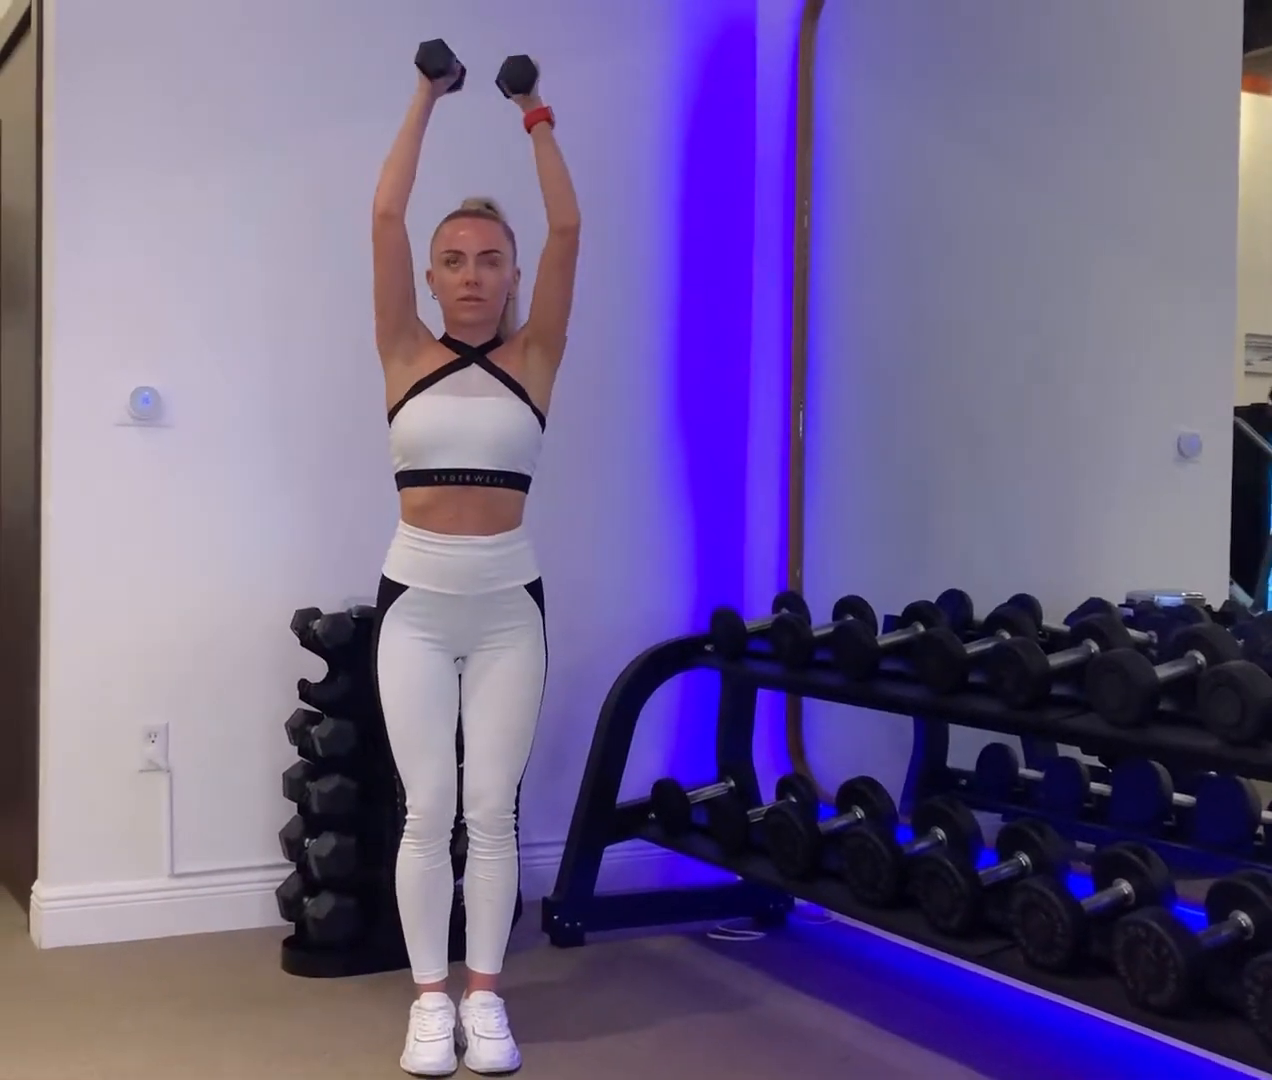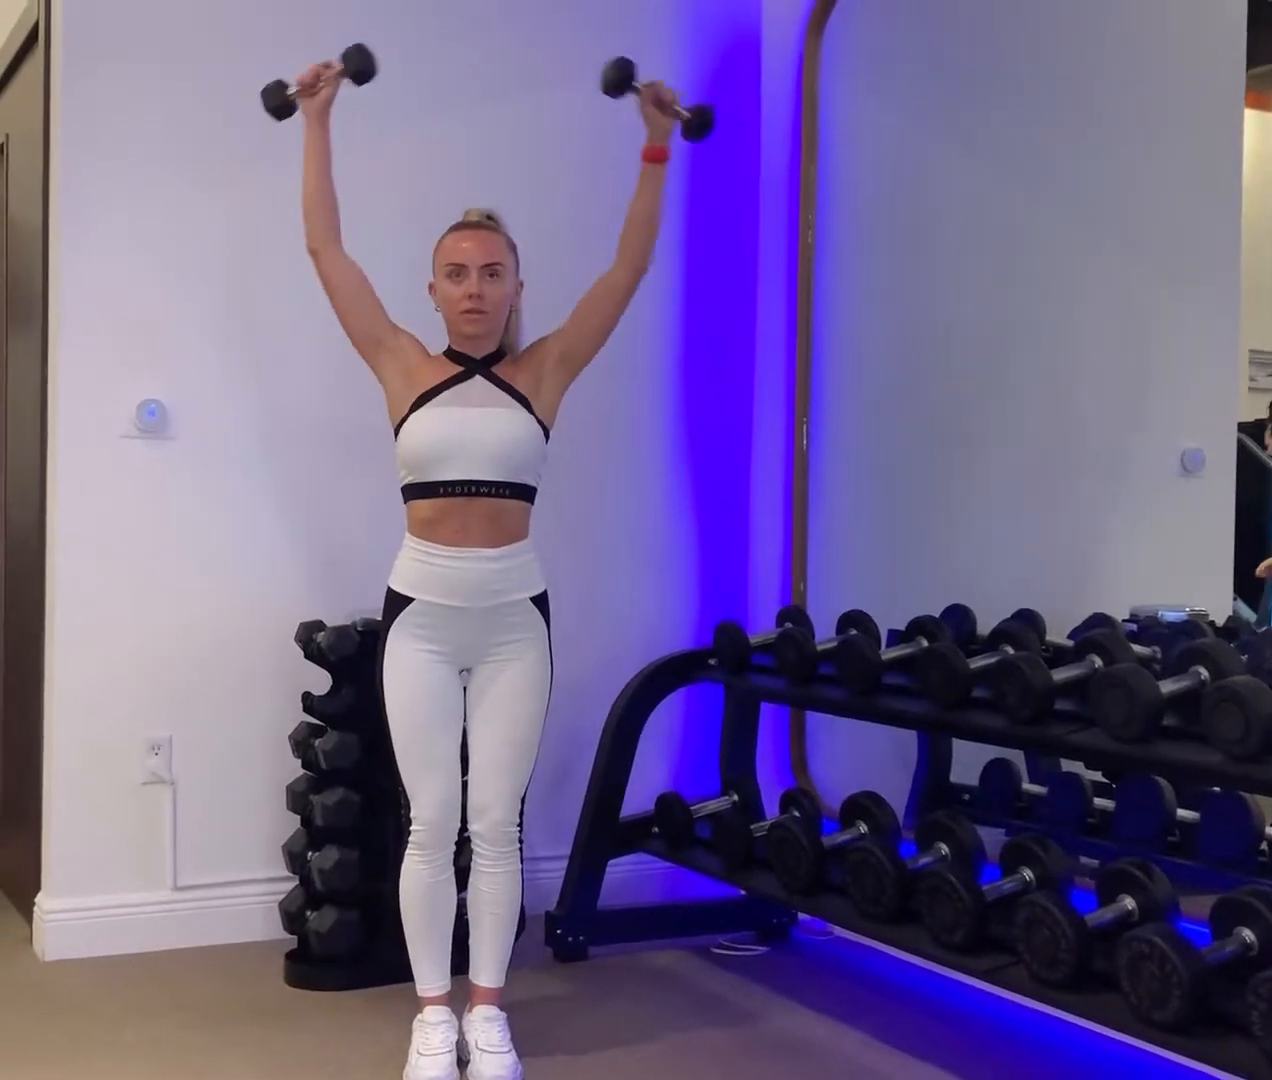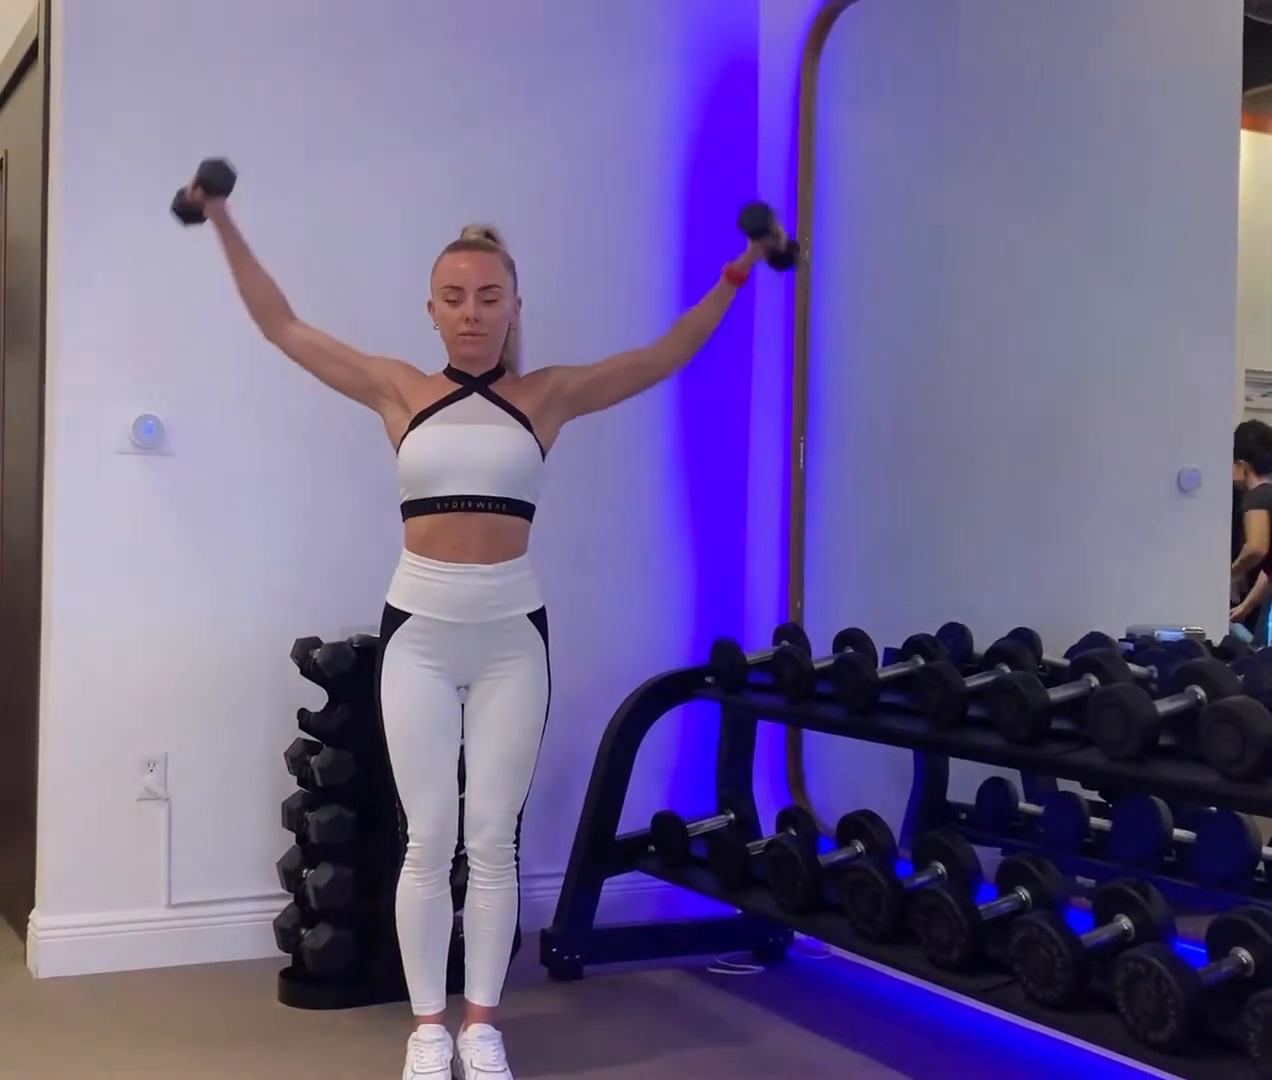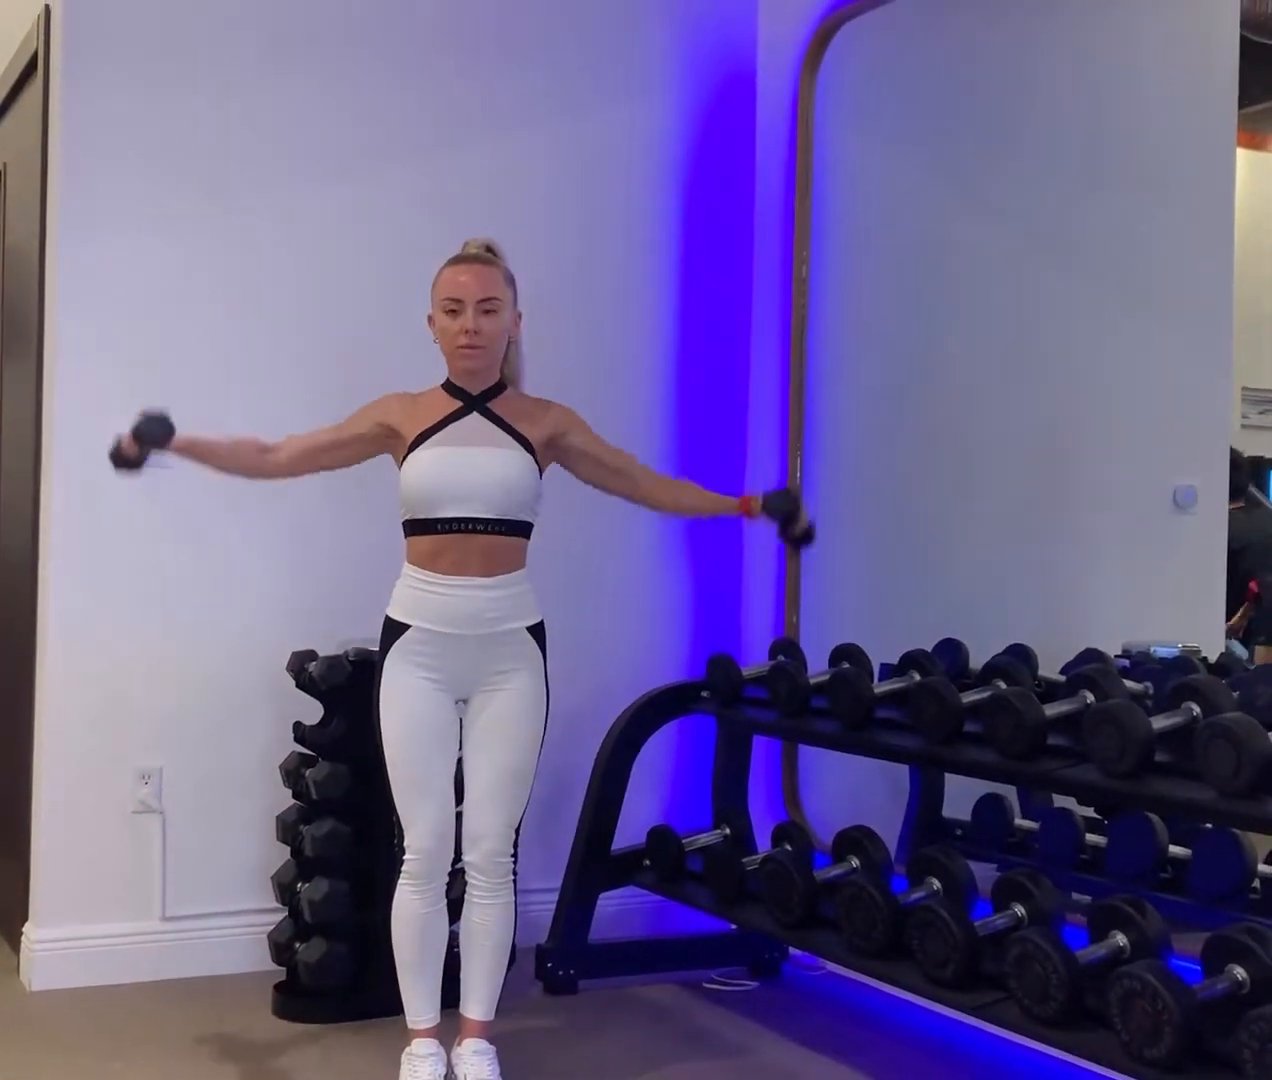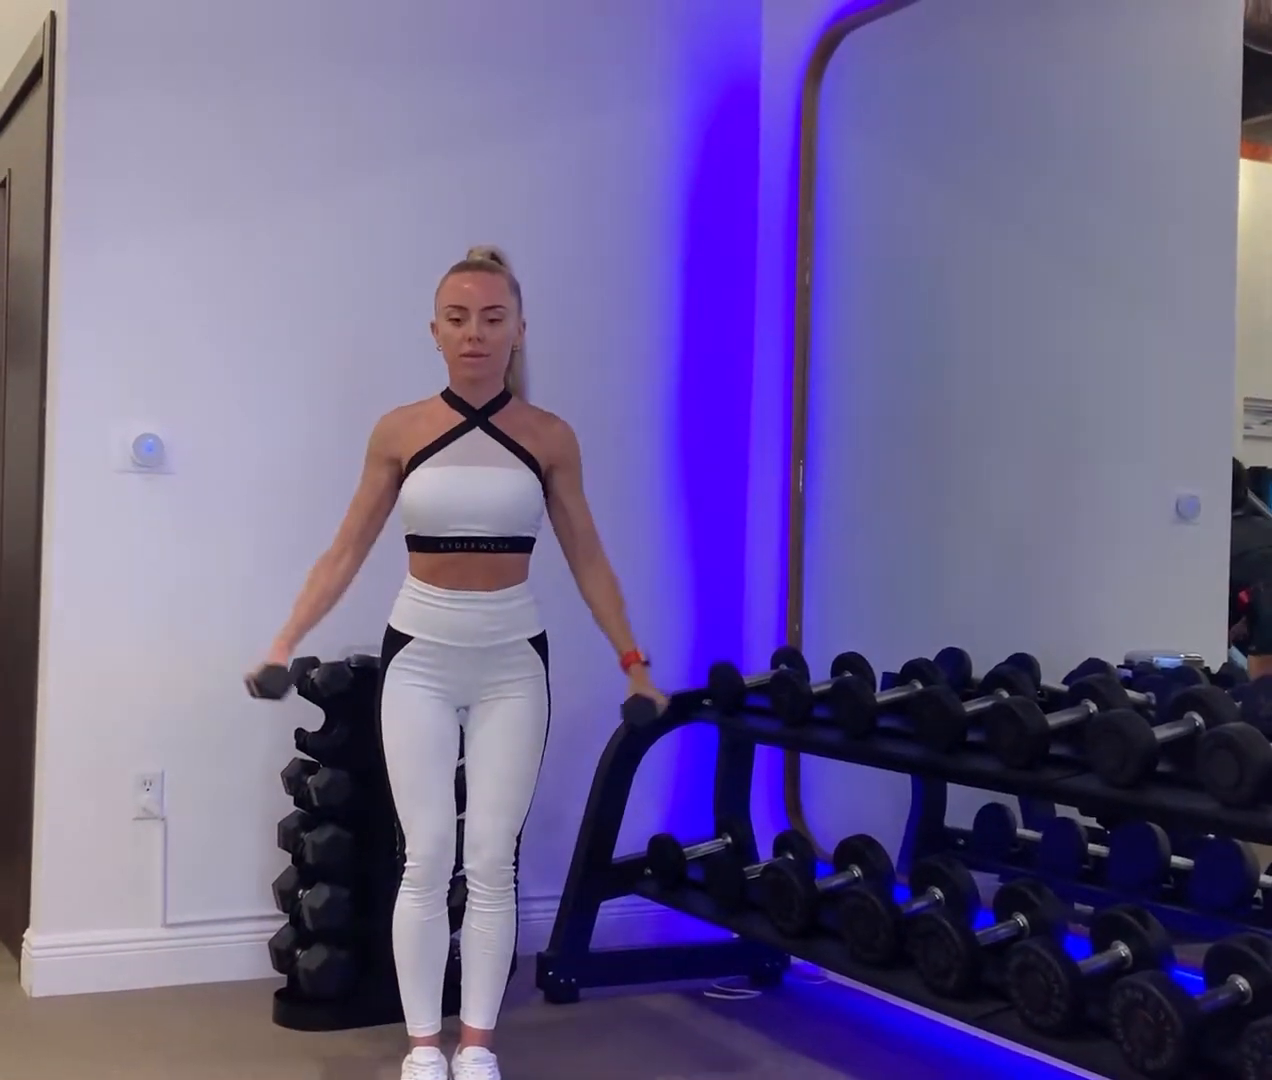
dt=0.4s
person 1, frame 1
left shoulder: (534, 361)
right shoulder: (405, 356)
left elbow: (566, 229)
right elbow: (386, 218)
left wrist: (534, 114)
right wrist: (426, 100)
left hip: (507, 604)
right hip: (415, 600)
left knee: (492, 810)
right knee: (428, 810)
left ankle: (484, 996)
right ankle: (430, 996)
person 1, frame 2
left shoulder: (544, 372)
right shoulder: (403, 368)
left elbow: (631, 263)
right elbow: (324, 246)
left wrist: (655, 146)
right wrist: (317, 121)
left hip: (513, 616)
right hip: (421, 613)
left knee: (496, 823)
right knee: (432, 823)
person 1, frame 3
left shoulder: (544, 395)
right shoulder: (399, 389)
left elbow: (669, 355)
right elbow: (282, 327)
left wrist: (737, 272)
right wrist: (223, 221)
left hip: (511, 634)
right hip: (419, 631)
left knee: (493, 840)
right knee: (428, 839)
person 1, frame 4
left shoulder: (545, 421)
right shoulder: (401, 415)
left elbow: (650, 484)
right elbow: (274, 457)
left wrist: (747, 506)
right wrist: (175, 443)
left hip: (510, 648)
right hip: (419, 644)
left knee: (491, 853)
right knee: (425, 851)
person 1, frame 5
left shoulder: (550, 436)
right shoulder: (400, 431)
left elbow: (587, 559)
right elbow: (347, 550)
left wrist: (632, 659)
right wrist: (285, 638)
left hip: (512, 662)
right hip: (420, 656)
left knee: (493, 861)
right knee: (426, 857)
